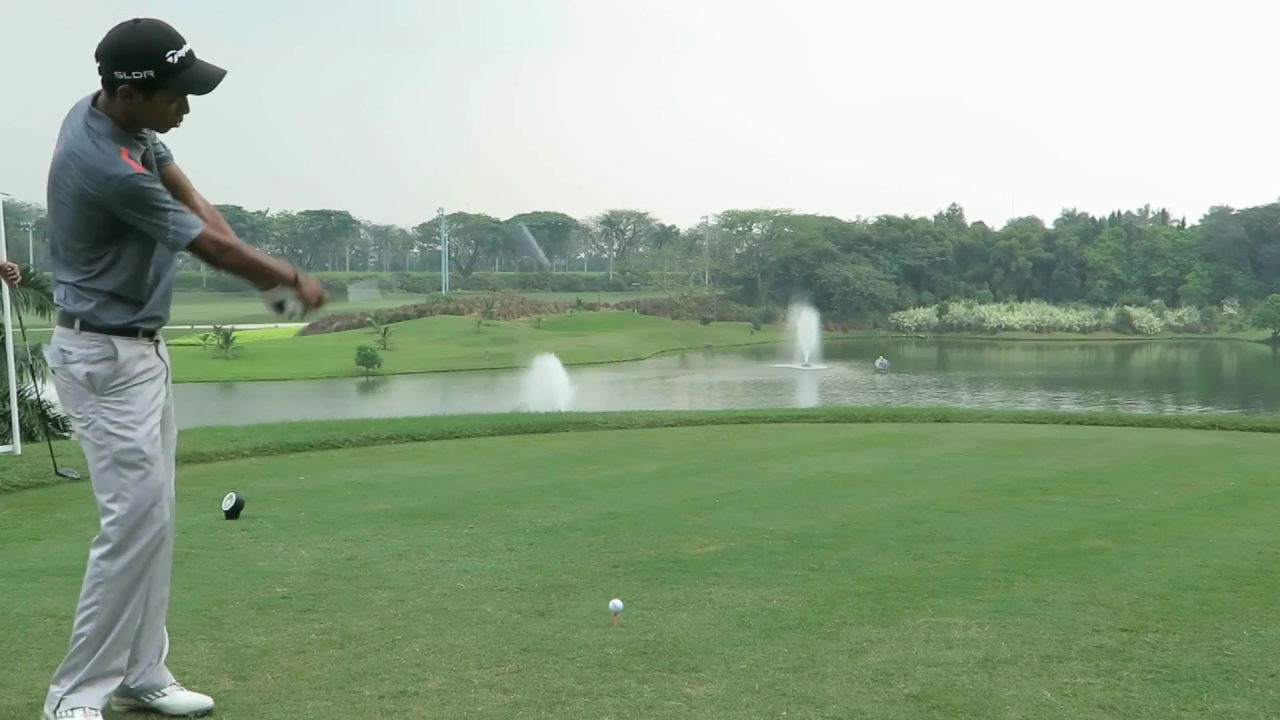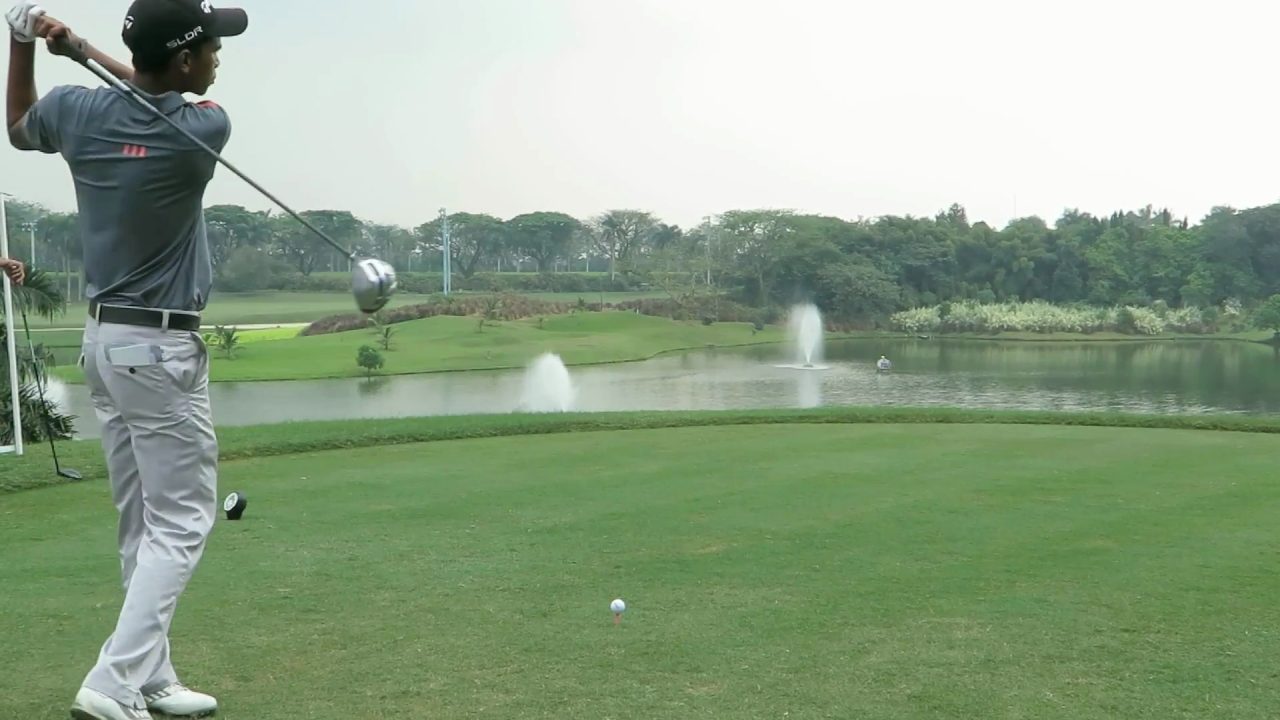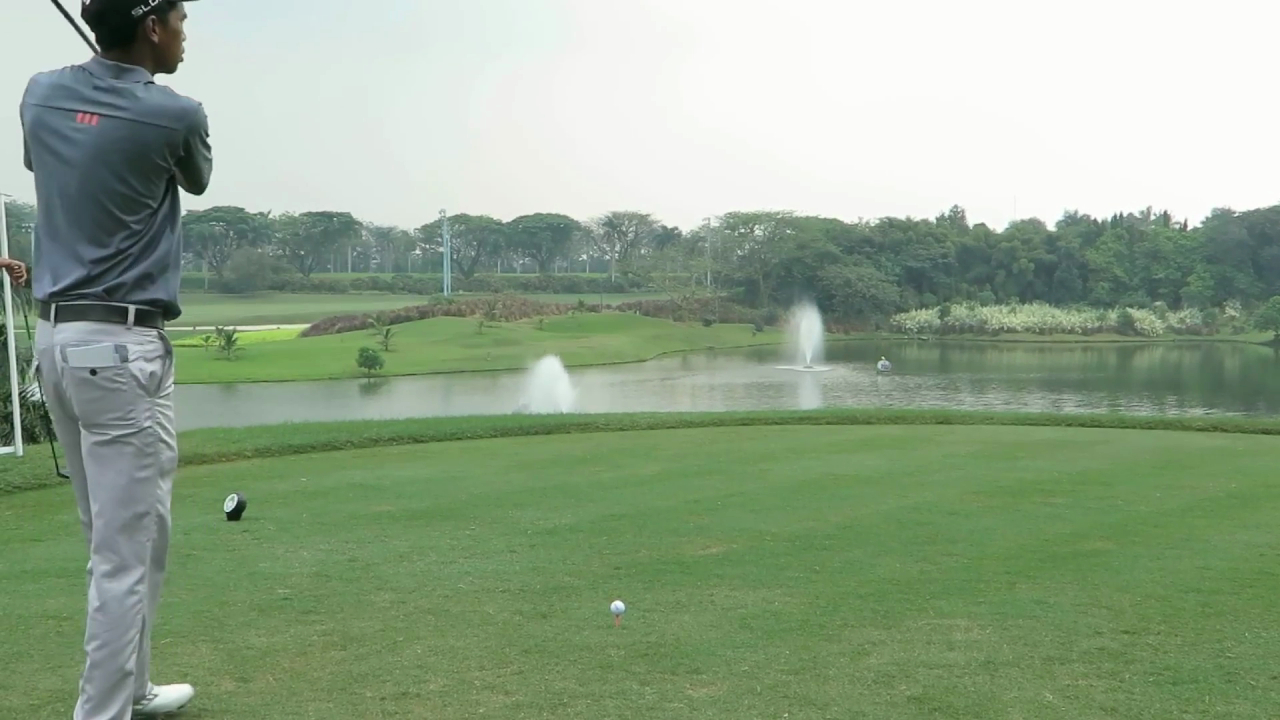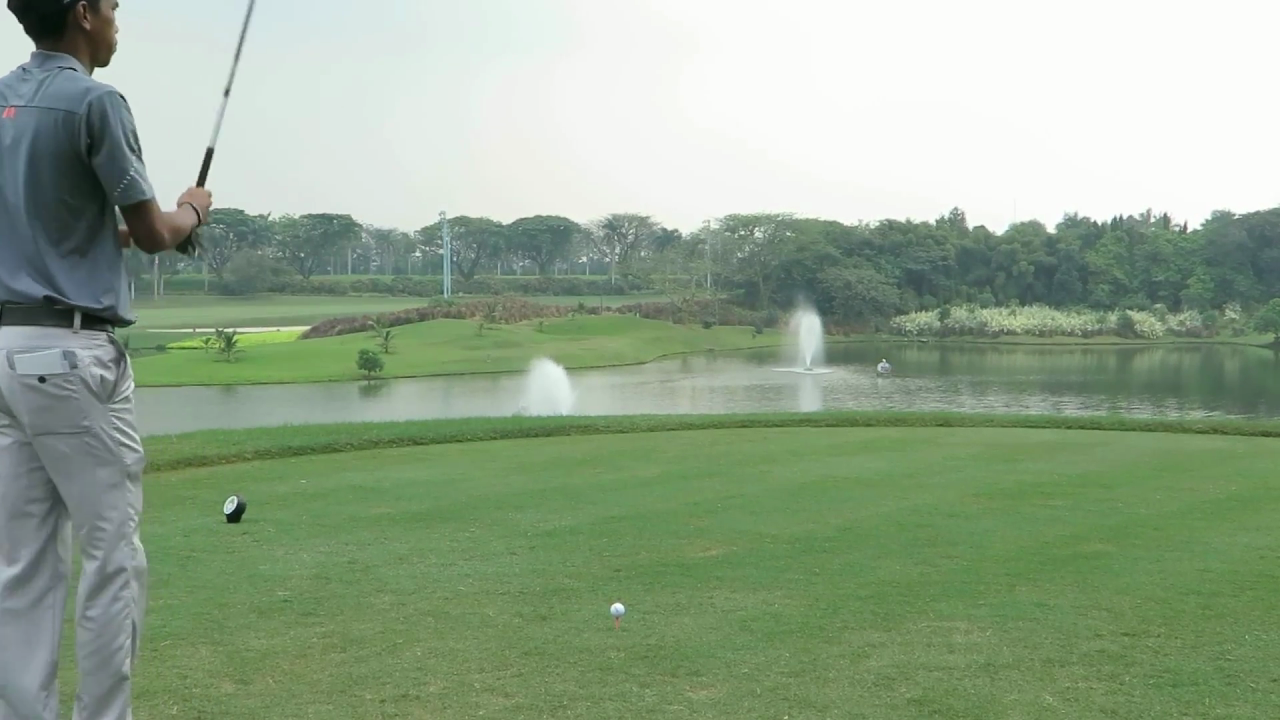
dt=0.5s
person 1, frame 1
left shoulder: (97, 114)
right shoulder: (110, 169)
left elbow: (183, 190)
right elbow: (206, 248)
left wrist: (263, 267)
right wrist: (290, 281)
left hip: (129, 349)
right hip: (102, 355)
left knee: (152, 512)
right knee: (135, 522)
person 1, frame 2
left shoulder: (73, 110)
right shoulder: (207, 128)
left hip: (104, 338)
right hip: (161, 349)
left knee: (143, 521)
right knee: (180, 523)
person 1, frame 3
left shoulder: (41, 94)
right shoulder: (176, 115)
left hip: (55, 338)
right hip: (121, 347)
left knee: (112, 538)
right knee: (131, 549)
person 1, frame 4
right shoulder: (94, 102)
right elbow: (154, 234)
left wrist: (115, 228)
right wrist: (191, 210)
right hip: (72, 352)
right knee: (112, 556)
